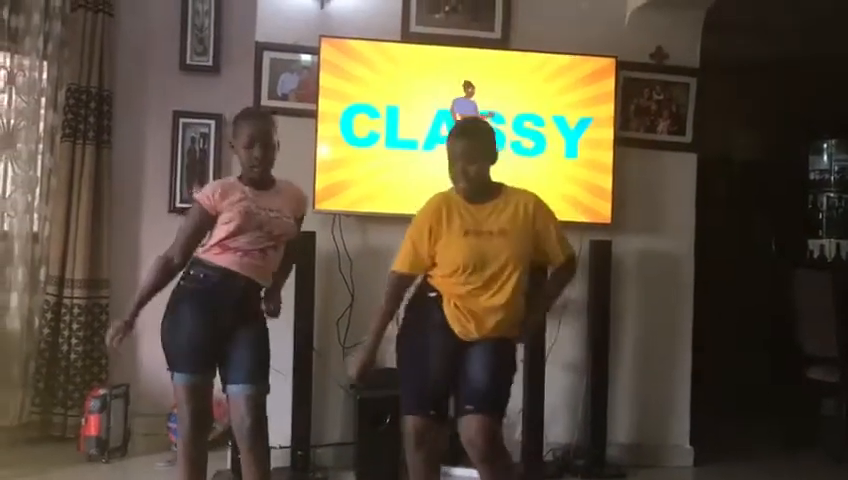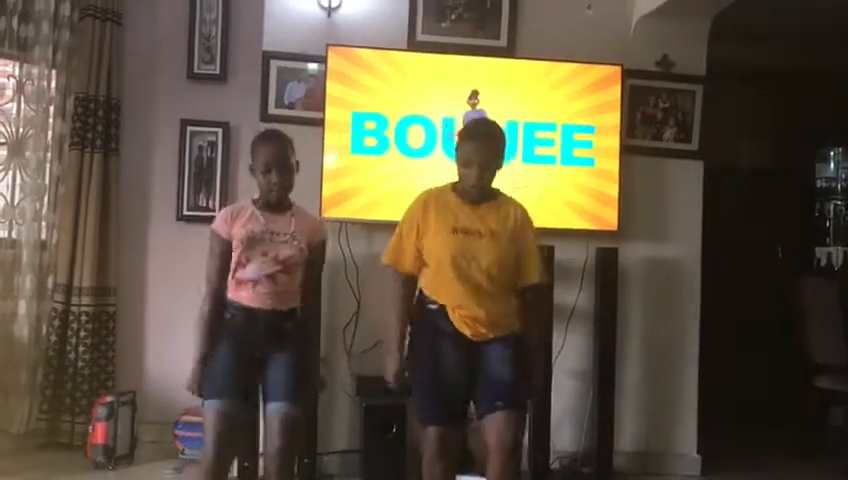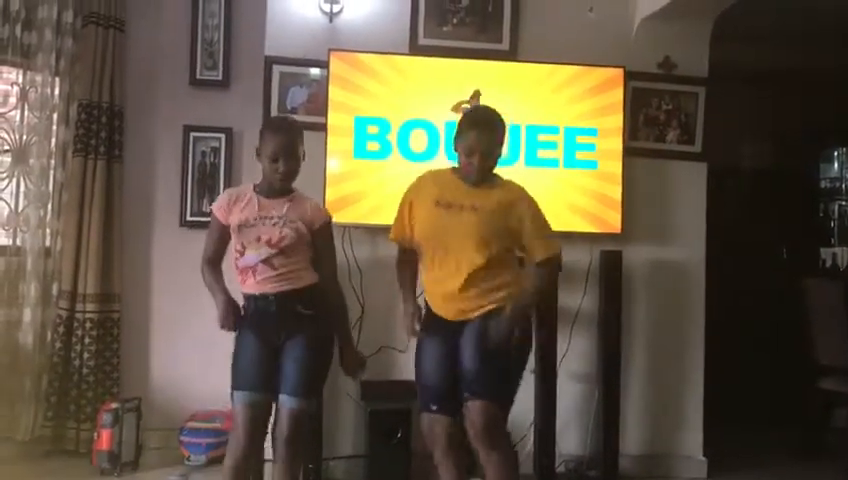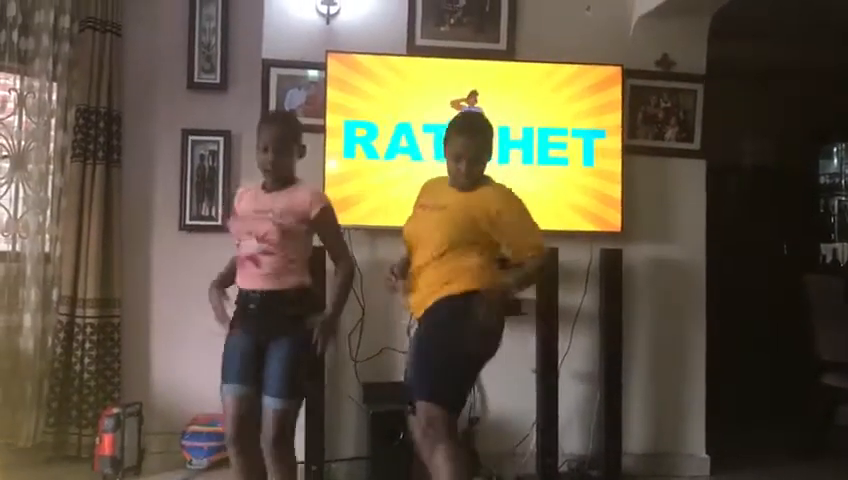
dt=0.4s
person 1, frame 1
left shoulder: (527, 207)
right shoulder: (437, 209)
left elbow: (565, 262)
right elbow: (400, 278)
left wrist: (533, 314)
right wrist: (370, 345)
left hip: (493, 335)
right hip: (433, 323)
left knee: (479, 436)
right knee: (418, 430)
person 1, frame 2
left shoulder: (515, 217)
right shoulder: (427, 206)
left elbow: (526, 290)
right elbow: (405, 280)
left wrist: (530, 358)
right wrist: (396, 349)
left hip: (501, 335)
right hip: (441, 330)
left knee: (505, 439)
right knee: (438, 437)
person 1, frame 3
left shoulder: (513, 199)
right shoulder: (426, 186)
left elbow: (549, 260)
right elbow: (407, 250)
left wrist: (524, 303)
right wrist: (408, 301)
left hip: (496, 317)
right hip: (440, 318)
left knee: (483, 422)
right knee: (436, 428)
person 1, frame 4
left shoulder: (498, 200)
right shoulder: (429, 189)
left elbow: (535, 258)
left wrist: (501, 290)
right wrist: (402, 266)
left hip: (465, 312)
right hip: (432, 315)
left knee: (433, 422)
right knee: (422, 427)
person 2, frame 1
left shoulder: (294, 198)
right shoulder: (219, 193)
right elbow: (173, 256)
left wrist: (273, 290)
right wrist: (130, 314)
left hip: (246, 308)
right hip: (198, 297)
left knee: (251, 423)
right knee: (193, 419)
person 2, frame 2
left shoulder: (311, 228)
right shoulder: (231, 218)
left elbow: (311, 296)
right elbow: (213, 292)
right wrist: (200, 360)
left hip: (286, 336)
right hip: (234, 332)
left knee: (281, 447)
right knee: (216, 446)
person 2, frame 3
left shoulder: (313, 212)
right shoulder: (231, 202)
left elbow: (329, 281)
right elbow: (210, 262)
left wrist: (346, 344)
right wrist: (222, 298)
left hip: (305, 318)
right hip: (256, 318)
left knee: (290, 434)
right knee: (245, 435)
person 2, frame 4
left shoulder: (310, 199)
right shoulder: (245, 196)
left elbow: (344, 264)
left wrist: (331, 315)
right wrist: (218, 284)
left hip: (291, 317)
right hip: (247, 317)
left knee: (275, 437)
right knee: (238, 432)
